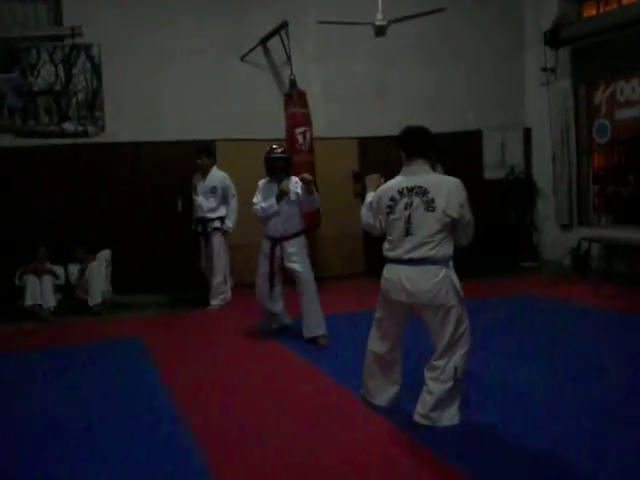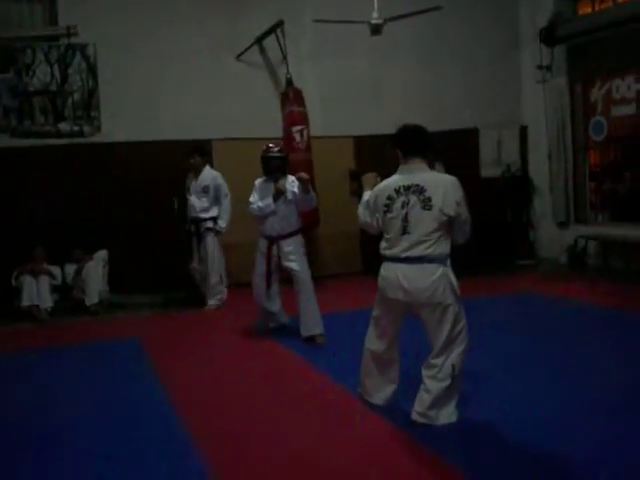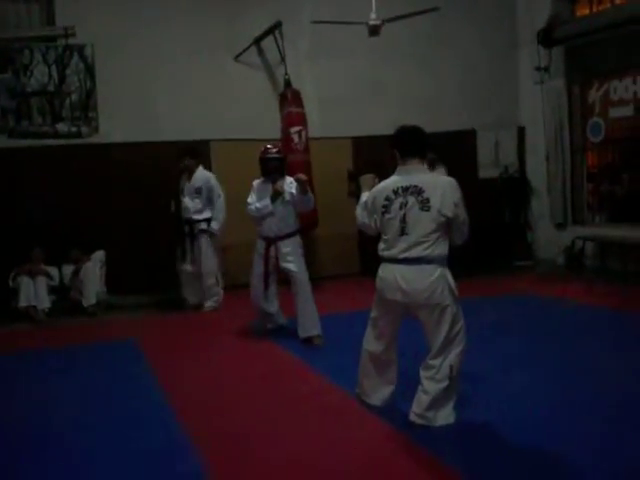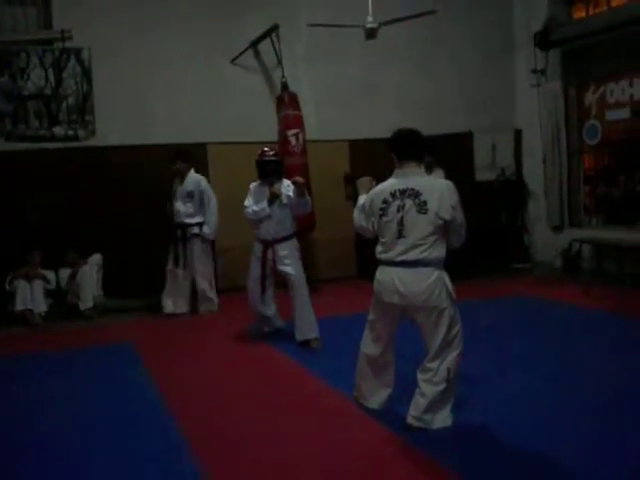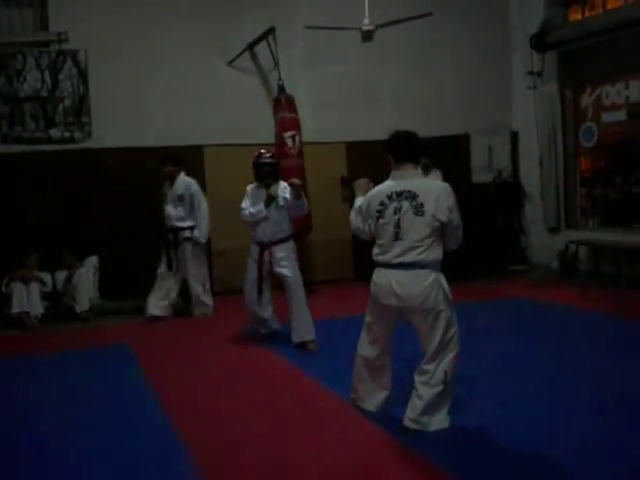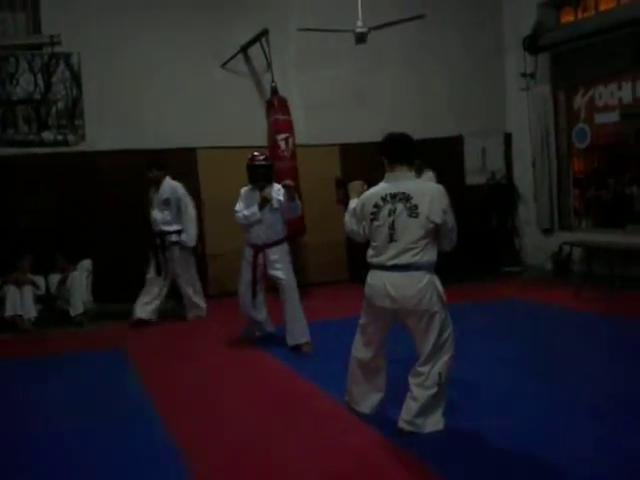
dt=0.1s
person 1, frame 1
left shoulder: (386, 190)
right shoulder: (451, 186)
left elbow: (371, 225)
right elbow: (465, 235)
left wrist: (370, 193)
left hip: (395, 276)
right hip: (434, 277)
left knee: (384, 338)
right knee: (452, 344)
left ankle: (376, 393)
right ankle: (434, 410)
person 1, frame 2
left shoulder: (383, 189)
right shoulder: (448, 184)
left elbow: (368, 224)
right elbow: (462, 233)
left wrist: (367, 192)
left hip: (392, 274)
right hip: (431, 276)
left knee: (381, 337)
right knee: (449, 342)
left ankle: (374, 391)
right ankle: (432, 409)
person 1, frame 3
left shoulder: (381, 190)
right shoulder: (446, 185)
left elbow: (366, 225)
right elbow: (460, 234)
left wrist: (365, 193)
left hip: (390, 275)
right hip: (430, 277)
left knee: (379, 337)
right knee: (447, 344)
left ankle: (372, 392)
right ankle: (429, 410)
person 1, frame 4
left shoulder: (378, 193)
right shoulder: (444, 188)
left elbow: (364, 228)
right elbow: (457, 237)
left wrist: (362, 196)
left hip: (388, 278)
right hip: (427, 280)
left knee: (376, 340)
right knee: (444, 347)
left ankle: (369, 395)
right ankle: (426, 413)
person 1, frame 5
left shoulder: (375, 195)
right shoulder: (440, 190)
left elbow: (360, 229)
right elbow: (454, 239)
left wrist: (359, 197)
left hip: (385, 280)
right hip: (424, 282)
left knee: (373, 342)
right knee: (441, 348)
left ankle: (366, 397)
right ankle: (423, 415)
person 1, frame 6
left shoulder: (369, 197)
right shoulder: (434, 192)
left elbow: (355, 232)
right elbow: (448, 241)
left wrist: (353, 199)
left hip: (379, 282)
right hip: (418, 283)
left knee: (368, 344)
right knee: (436, 350)
left ankle: (361, 399)
right ankle: (419, 417)
person 2, frame 1
left shoulder: (296, 183)
right shoulder: (263, 185)
left elbow: (311, 206)
right elbow: (258, 210)
left wrist: (309, 189)
right wrist: (277, 198)
left hip: (294, 242)
right hip: (271, 243)
left knee: (306, 281)
right knee: (265, 285)
left ankle: (315, 330)
right ankle: (277, 319)
person 2, frame 2
left shoulder: (293, 182)
right shoulder: (259, 185)
left elbow: (308, 205)
right elbow: (254, 210)
left wrist: (306, 188)
right wrist: (274, 197)
left hip: (291, 241)
right hip: (268, 243)
left knee: (303, 280)
right knee: (262, 284)
left ankle: (312, 329)
right ankle: (274, 319)
person 2, frame 3
left shoulder: (291, 183)
right shoulder: (257, 185)
left elbow: (306, 206)
right elbow: (252, 210)
left wrist: (304, 189)
right wrist: (272, 198)
left hip: (289, 242)
right hip: (265, 243)
left knee: (301, 281)
right knee: (260, 285)
left ankle: (310, 330)
right ankle: (272, 319)
person 2, frame 4
left shoulder: (288, 186)
right shoulder: (254, 188)
left elbow: (303, 209)
right elbow: (249, 213)
left wrist: (301, 192)
right wrist: (269, 201)
left hip: (286, 245)
right hip: (263, 246)
left knee: (298, 284)
right knee: (257, 288)
left ankle: (307, 333)
right ankle: (269, 323)
person 2, frame 5
left shoulder: (285, 188)
right shoulder: (251, 190)
left elbow: (300, 211)
right elbow: (246, 215)
left wrist: (298, 194)
right wrist: (265, 203)
left hip: (283, 247)
right hip: (259, 249)
left knee: (295, 286)
right knee: (253, 290)
left ankle: (304, 335)
right ankle: (266, 325)
person 2, frame 6
left shoulder: (279, 190)
right shoulder: (245, 193)
left elbow: (294, 213)
right elbow: (240, 218)
left wrist: (292, 196)
right wrist: (259, 206)
left hip: (277, 249)
right hip: (253, 251)
left knee: (289, 289)
right knee: (248, 293)
left ankle: (299, 338)
right ankle: (260, 327)
person 3, frame 1
left shoulder: (222, 177)
right shoulder: (197, 178)
left elbow: (232, 201)
left wrist: (228, 224)
right wrist: (195, 224)
left hip: (217, 225)
right hip: (202, 226)
left knee: (218, 264)
right knee: (206, 264)
left ankle: (219, 299)
right ankle: (223, 291)
person 3, frame 2
left shoulder: (214, 176)
right shoulder: (190, 178)
left elbow: (225, 201)
left wrist: (221, 224)
right wrist: (190, 223)
left hip: (210, 225)
right hip: (195, 226)
left knee: (213, 265)
right knee: (196, 265)
left ankle: (215, 299)
right ankle: (215, 292)
person 3, frame 3
left shoulder: (208, 178)
right shoulder: (184, 179)
left elbow: (219, 202)
left wrist: (215, 226)
right wrist: (184, 223)
left hip: (203, 227)
right hip: (188, 228)
left knee: (208, 267)
right knee: (185, 266)
left ankle: (212, 301)
right ankle: (194, 299)
person 3, frame 4
left shoulder: (199, 181)
right shoulder: (177, 183)
left elbow: (211, 206)
left wrist: (208, 231)
right wrist: (176, 228)
left hip: (196, 231)
right hip: (181, 232)
left knee: (202, 270)
right knee: (174, 270)
left ankle: (208, 305)
right ankle: (175, 306)
person 3, frame 5
left shoulder: (189, 184)
right shoulder: (168, 186)
left elbow: (202, 209)
left wrist: (200, 235)
right wrist: (168, 232)
left hip: (188, 235)
right hip: (172, 236)
left knee: (196, 273)
right knee: (166, 273)
left ankle: (203, 308)
right ankle: (157, 309)
person 3, frame 6
left shoulder: (176, 188)
right shoulder: (153, 191)
left elbow: (189, 213)
left wrist: (188, 239)
right wrist: (156, 236)
left hip: (176, 239)
right hip: (160, 240)
left knee: (186, 277)
right knee: (155, 278)
left ankle: (197, 310)
right ankle: (144, 314)
